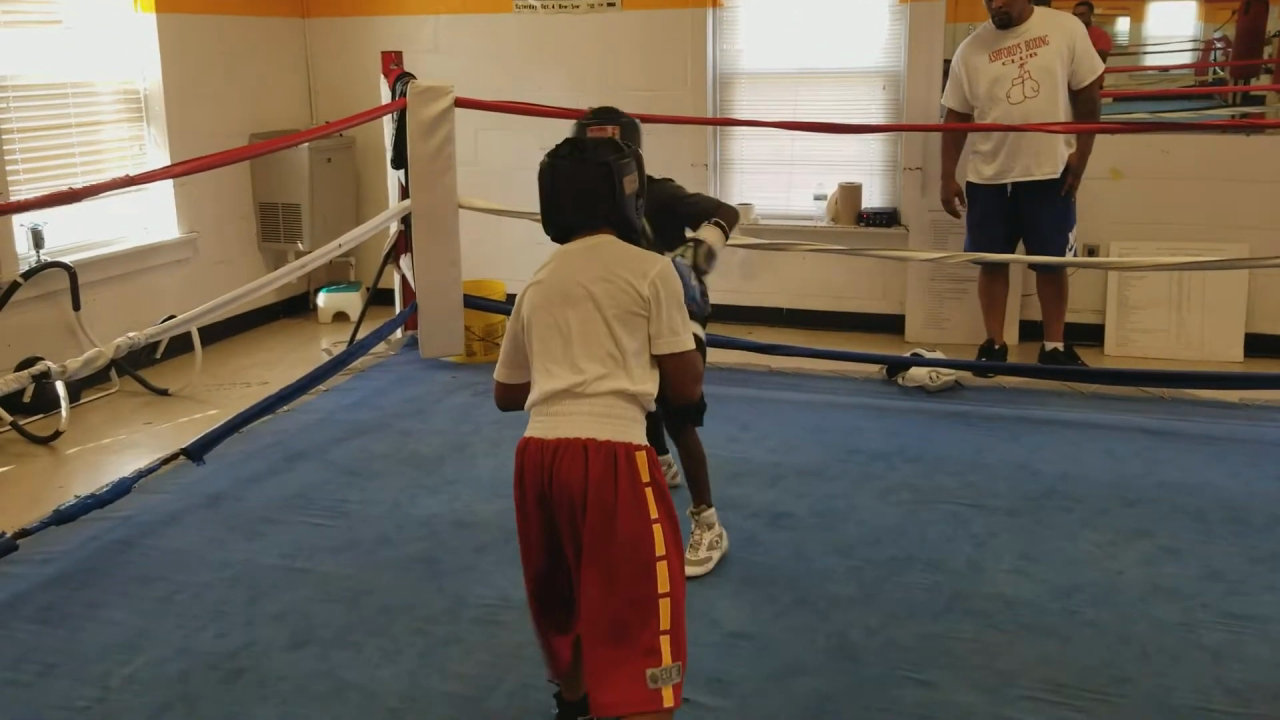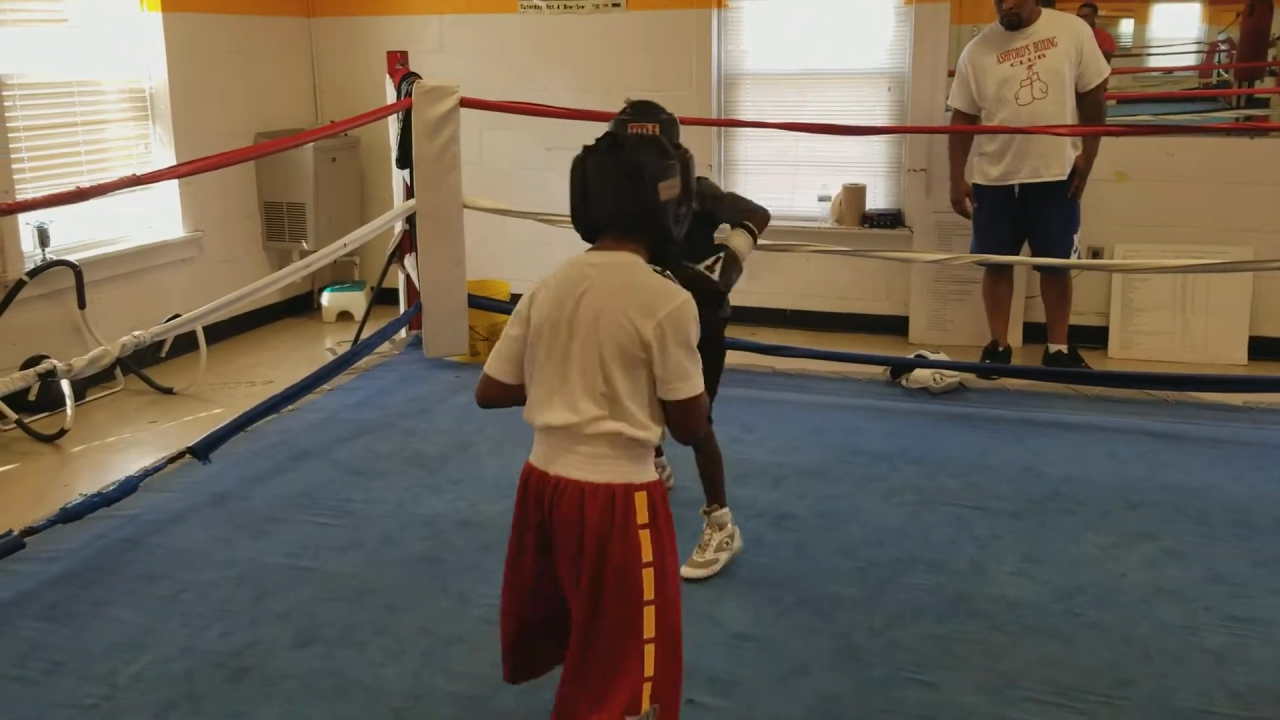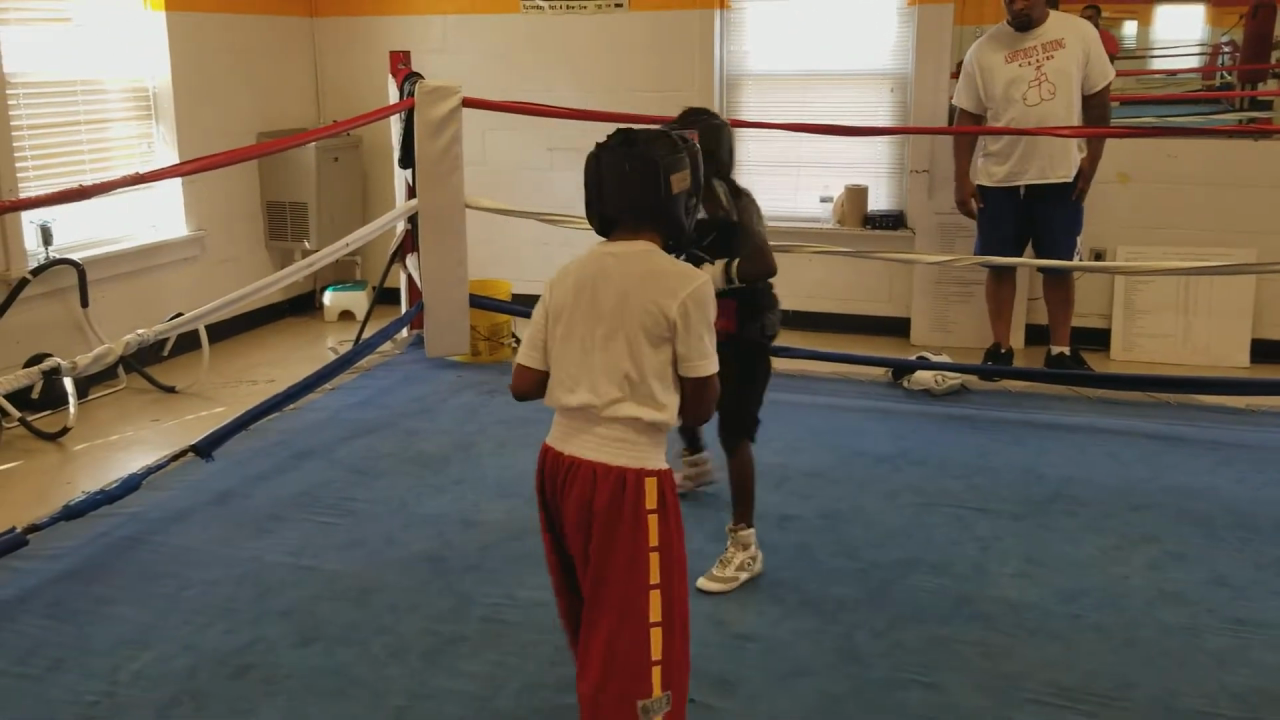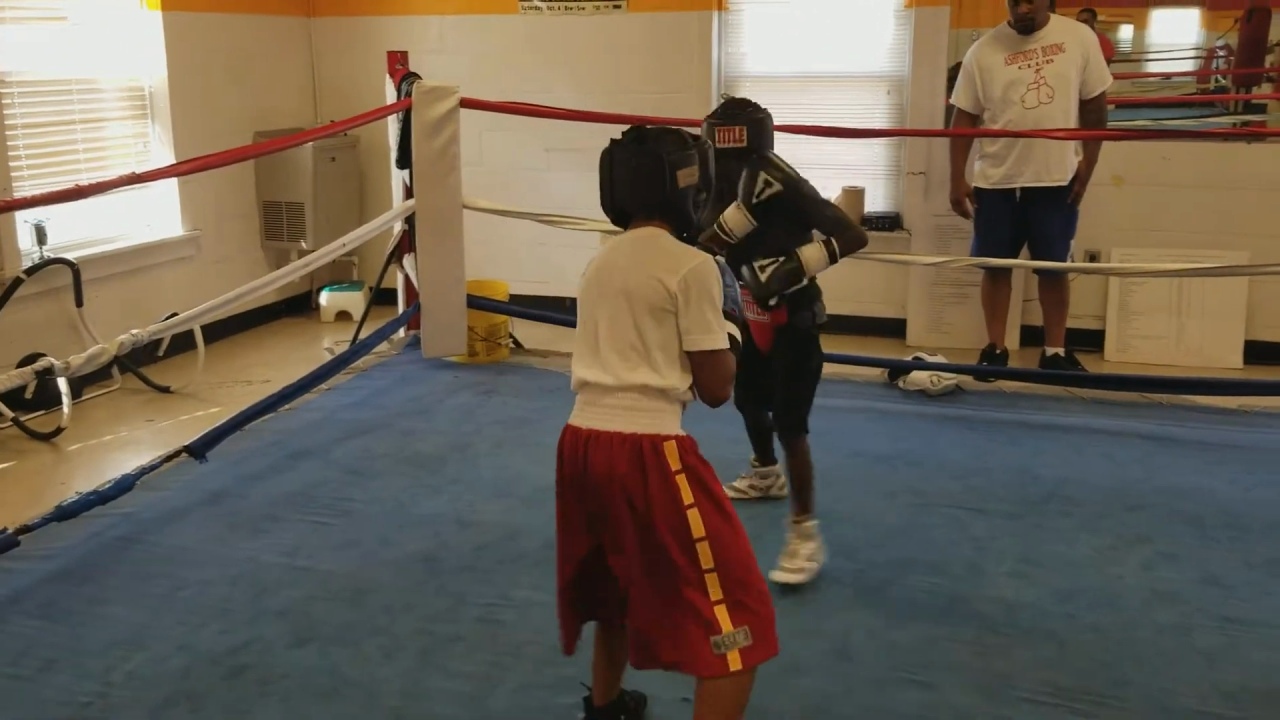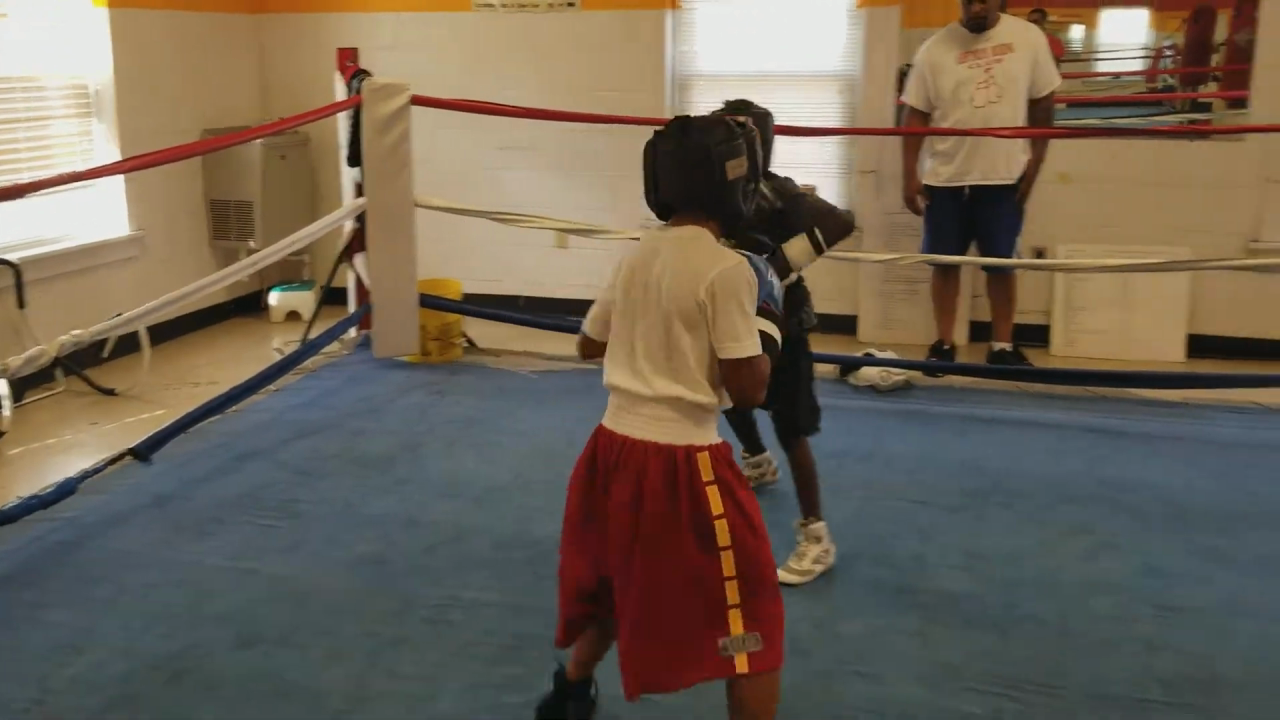
dt=0.3s
person 1, frame 1
left shoulder: (536, 284)
right shoulder: (652, 270)
left elbow: (507, 394)
right elbow: (685, 389)
right wrist: (690, 331)
left hip: (537, 455)
right hip: (612, 459)
left knee: (567, 594)
right knee: (644, 642)
person 1, frame 2
left shoulder: (548, 288)
right shoulder: (666, 302)
left elbow: (489, 392)
right elbow: (691, 428)
left hip: (544, 482)
right hip: (616, 495)
left knee: (567, 621)
person 1, frame 3
left shoulder: (567, 278)
right shoulder: (687, 286)
left elbow: (523, 385)
right elbow: (700, 408)
left hip: (560, 465)
right hip: (628, 480)
left knee: (600, 618)
right knee: (639, 662)
person 1, frame 4
left shoulder: (598, 266)
right shoulder: (691, 267)
right elbow: (715, 388)
right wrist: (726, 326)
left hip: (582, 443)
right hip: (649, 452)
left knee: (619, 583)
right knee: (733, 616)
person 1, frame 5
left shoulder: (634, 259)
right shoulder: (728, 270)
left elbow: (590, 347)
right elbow: (748, 392)
right wrist: (767, 324)
left hip: (614, 442)
right hip: (683, 459)
left knee: (618, 579)
right knee: (747, 626)
person 2, frame 1
left shoulder: (658, 195)
left elbow: (724, 214)
left wrist: (698, 252)
left knee: (680, 421)
left ankle: (708, 525)
right ankle: (663, 465)
person 2, frame 2
left shoulder: (695, 192)
left elbow: (758, 217)
left wrist: (730, 259)
left hip: (699, 322)
left ankle: (721, 526)
right ankle: (656, 469)
person 2, frame 3
left shoulder: (738, 204)
left elbow: (764, 265)
left wrist: (704, 276)
right wrist: (688, 226)
left hip: (744, 333)
left knee: (734, 433)
left ankle: (744, 544)
right ankle: (696, 463)
person 2, frame 4
left shoulder: (794, 190)
right shoulder: (720, 192)
left elbow: (855, 237)
right elbow: (707, 242)
left wrist: (799, 265)
right wrist: (750, 203)
left hip: (794, 325)
right hip: (750, 319)
left knee: (790, 425)
right knee: (752, 401)
left ankle: (804, 531)
right ankle: (766, 473)
person 2, frame 5
left shoulder: (779, 191)
left elbow: (841, 223)
left wrist: (786, 261)
right wrist: (732, 224)
left hip: (782, 325)
left knee: (790, 429)
left ankle: (815, 534)
right ankle: (758, 462)
person 3, frame 1
right shoulder: (971, 49)
left elbow: (1088, 94)
right elbow: (956, 117)
left wrist: (1081, 153)
right wrist: (948, 177)
left hip: (1051, 171)
right hip: (989, 175)
left knee: (1052, 261)
right knee: (992, 261)
left ankle: (1054, 345)
right ankle: (994, 343)
person 3, frame 2
left shoulder: (1073, 31)
right shoulder: (977, 51)
left elbow: (1093, 97)
right elbow: (962, 118)
left wrist: (1087, 155)
right wrist: (957, 179)
left hip: (1056, 172)
right hip: (994, 176)
left knee: (1056, 263)
right knee: (996, 262)
left ankle: (1058, 348)
right ankle: (998, 346)
person 3, frame 3
left shoulder: (1080, 33)
right shoulder: (983, 50)
left elbow: (1098, 100)
right elbow: (968, 118)
left wrist: (1091, 159)
right wrist: (962, 179)
left hip: (1061, 175)
right hip: (999, 178)
left knee: (1060, 264)
right knee: (1000, 264)
left ankle: (1060, 350)
right ankle: (1000, 348)
person 3, frame 4
left shoulder: (1079, 38)
right shoulder: (984, 50)
left elbow: (1095, 105)
right elbow: (964, 117)
left wrist: (1087, 164)
right wrist: (957, 179)
left hip: (1057, 177)
right hip: (996, 179)
left knee: (1054, 267)
right knee: (996, 265)
left ankle: (1055, 351)
right ankle: (995, 348)
person 3, frame 5
left shoulder: (1028, 38)
right shoulder: (936, 48)
left elbow: (1042, 105)
right elbow: (916, 115)
left wrist: (1035, 161)
right wrist: (910, 175)
left hip: (1005, 175)
right hip: (945, 176)
left knee: (1002, 262)
right knee: (945, 261)
left ankle: (1002, 346)
right ankle: (944, 344)
